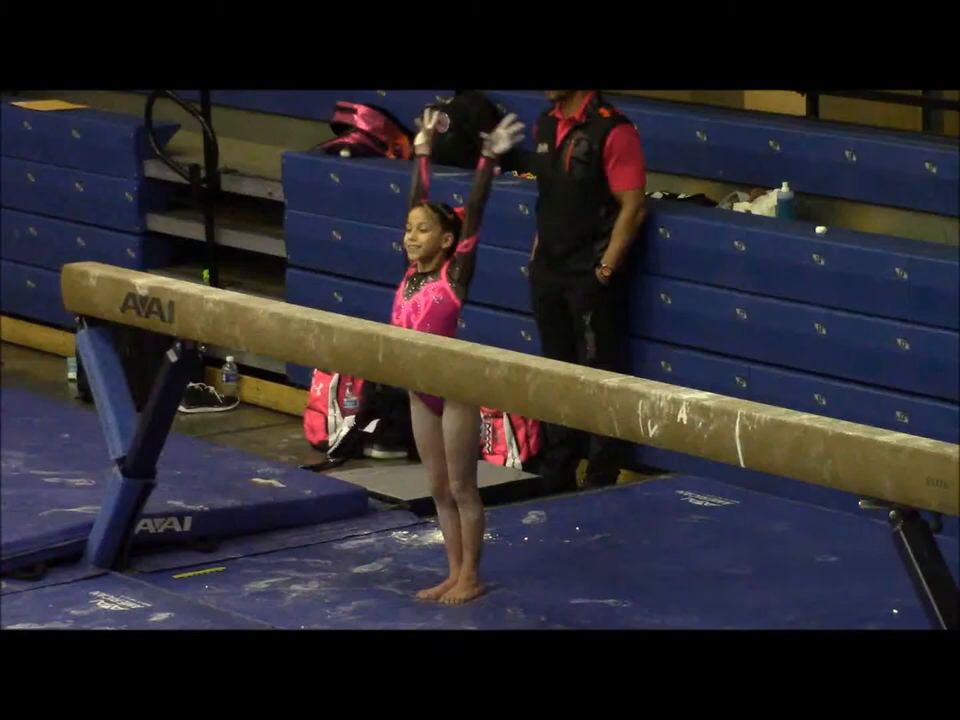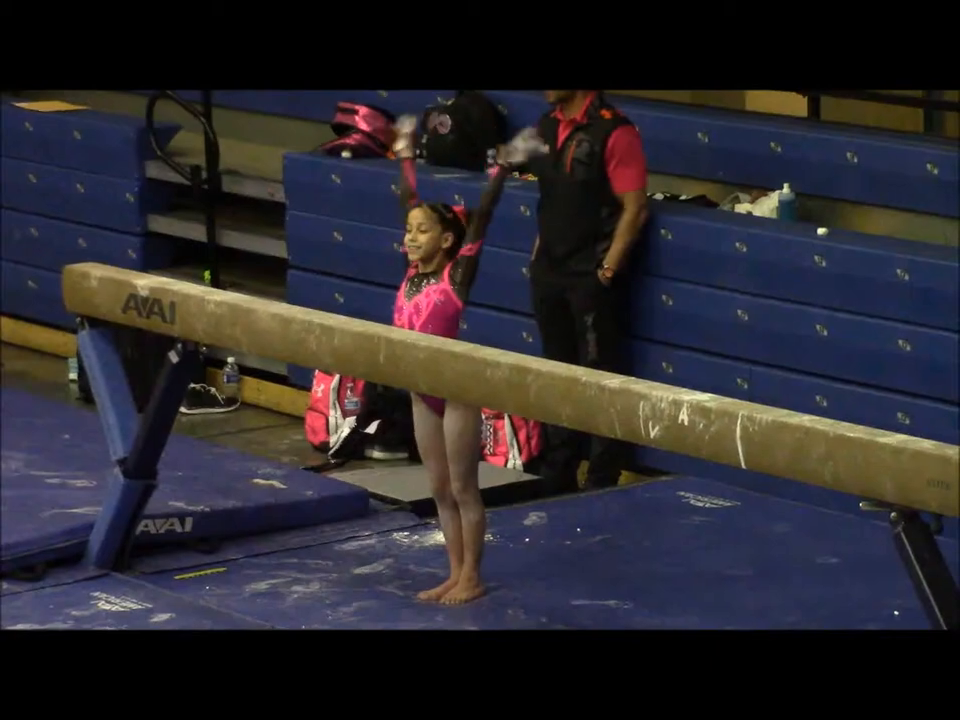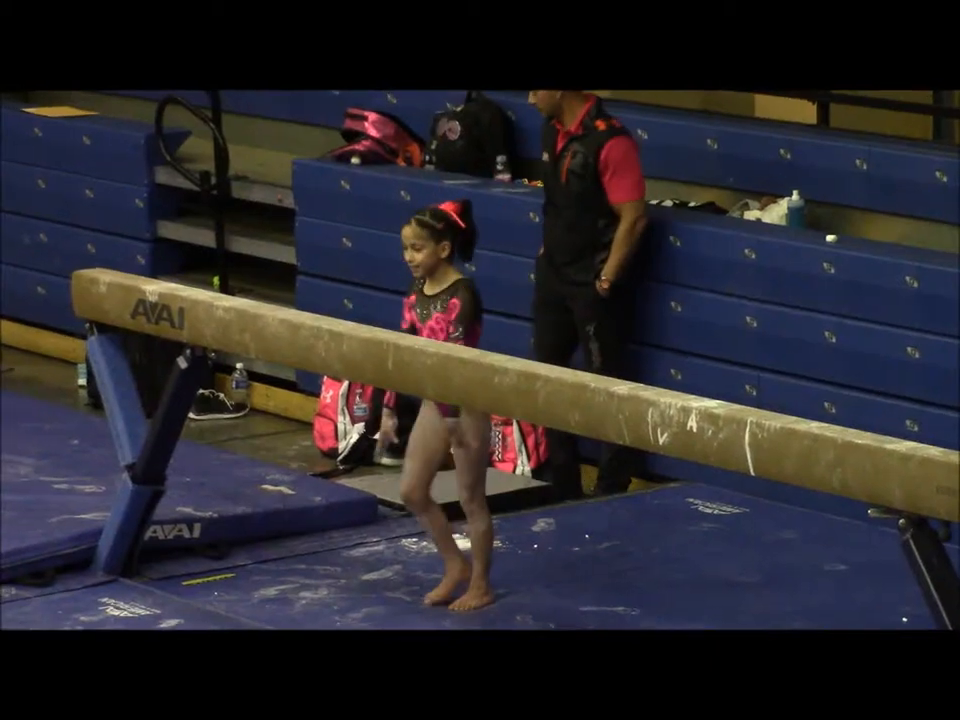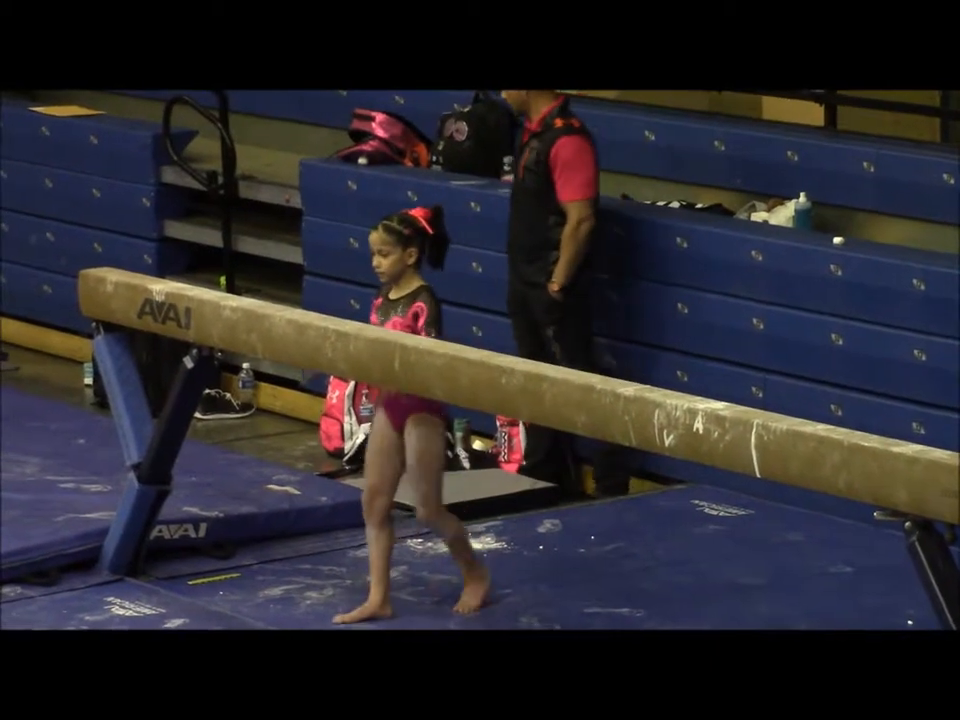
dt=0.4s
person 1, frame 1
left shoulder: (454, 275)
right shoulder: (412, 272)
left elbow: (474, 214)
right elbow: (419, 202)
left wrist: (487, 159)
right wrist: (422, 151)
right hip: (420, 391)
left knee: (462, 489)
right knee: (439, 489)
left ankle: (470, 578)
right ankle: (454, 574)
person 1, frame 2
left shoulder: (454, 273)
right shoulder: (412, 273)
left elbow: (480, 223)
right elbow: (411, 200)
left wrist: (499, 169)
right wrist: (406, 155)
right hip: (422, 392)
left knee: (463, 489)
right knee: (441, 489)
left ankle: (470, 577)
right ankle: (456, 573)
person 1, frame 3
left shoulder: (463, 294)
right shoulder: (415, 295)
left wrist: (450, 419)
right wrist: (390, 410)
left hip: (467, 400)
right hip: (435, 399)
left knee: (470, 497)
right knee: (411, 491)
left ankle: (481, 585)
right ankle: (455, 567)
person 1, frame 4
left shoulder: (423, 301)
right shoulder: (383, 296)
left hip: (421, 409)
right hip: (388, 407)
left knee: (428, 509)
right knee: (373, 502)
left ankle: (474, 574)
right ankle: (378, 598)
person 2, frame 1
left shoulder: (612, 129)
right shoulder: (546, 124)
left elbow: (633, 207)
left wrist: (605, 269)
right wrist: (537, 253)
left hip: (590, 274)
right hip: (547, 269)
left ankle: (600, 481)
right ankle: (556, 473)
person 2, frame 2
left shoulder: (613, 130)
right shoulder: (547, 125)
left elbow: (635, 208)
left wrist: (607, 270)
right wrist: (538, 253)
left hip: (591, 275)
right hip: (549, 270)
left ankle: (601, 482)
right ankle: (556, 476)
person 2, frame 3
left shoulder: (610, 141)
right shoulder: (552, 131)
left elbow: (633, 219)
left wrist: (606, 281)
right wrist: (545, 253)
left hip: (592, 284)
right hip: (553, 275)
left ankle: (611, 490)
right ankle: (560, 480)
person 2, frame 4
left shoulder: (565, 138)
right shoulder: (536, 130)
left elbow: (580, 220)
left wrist: (558, 282)
left hip: (551, 285)
right hip: (527, 277)
left ankle: (612, 488)
right ankle: (543, 473)
